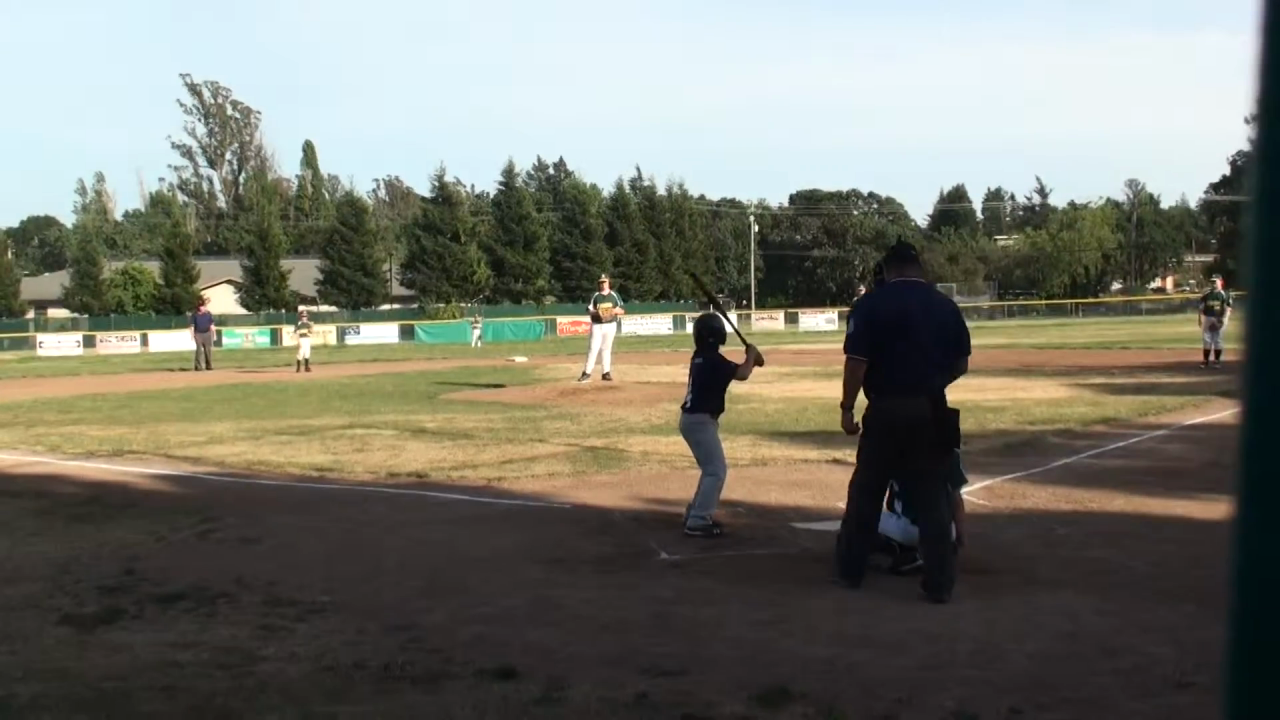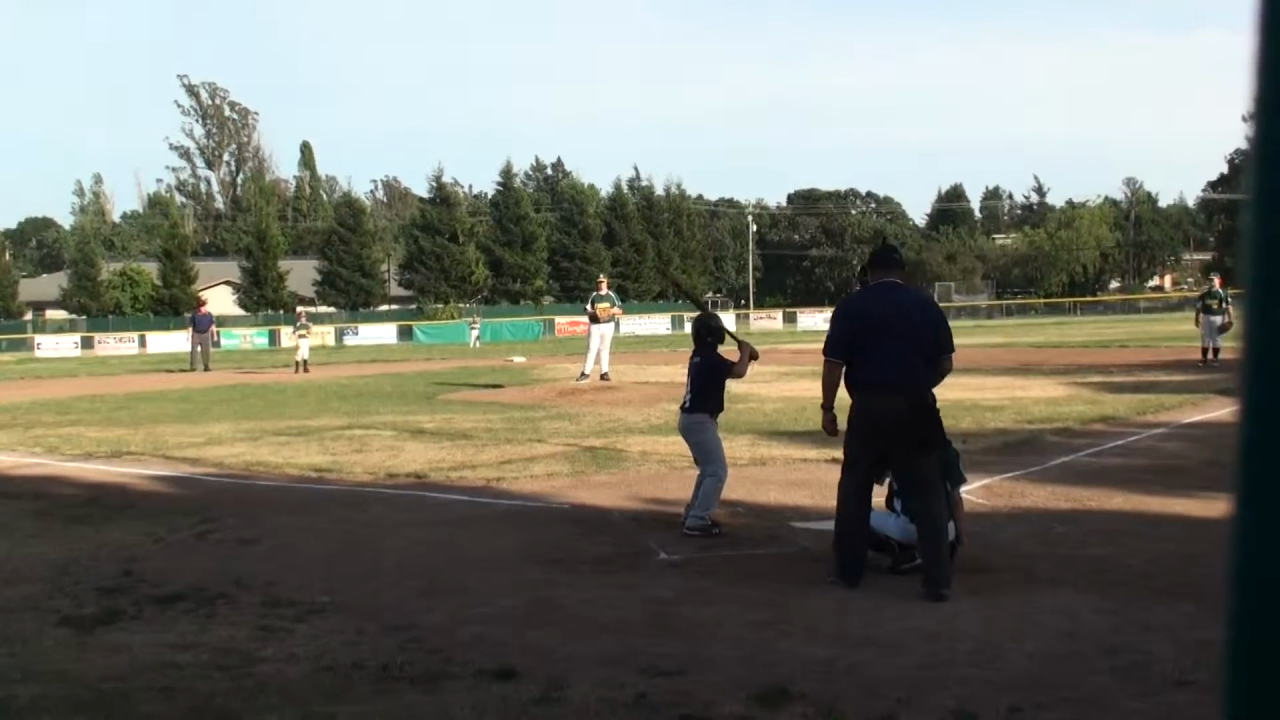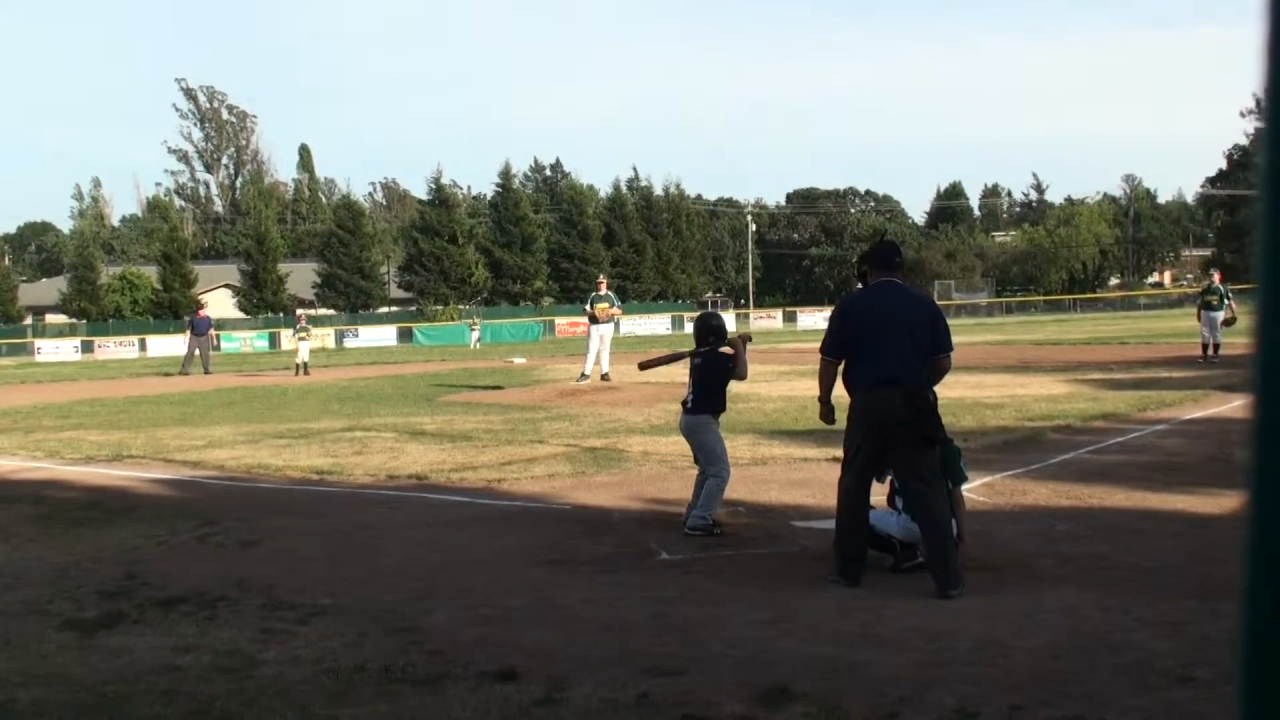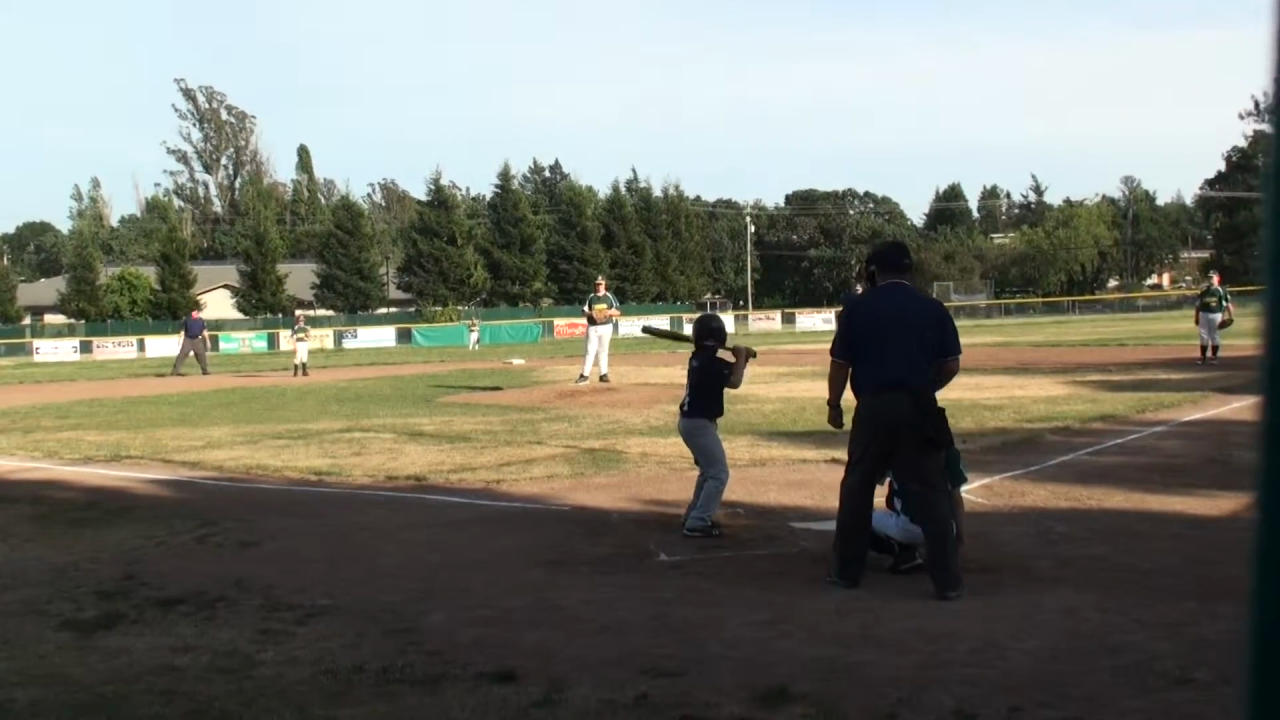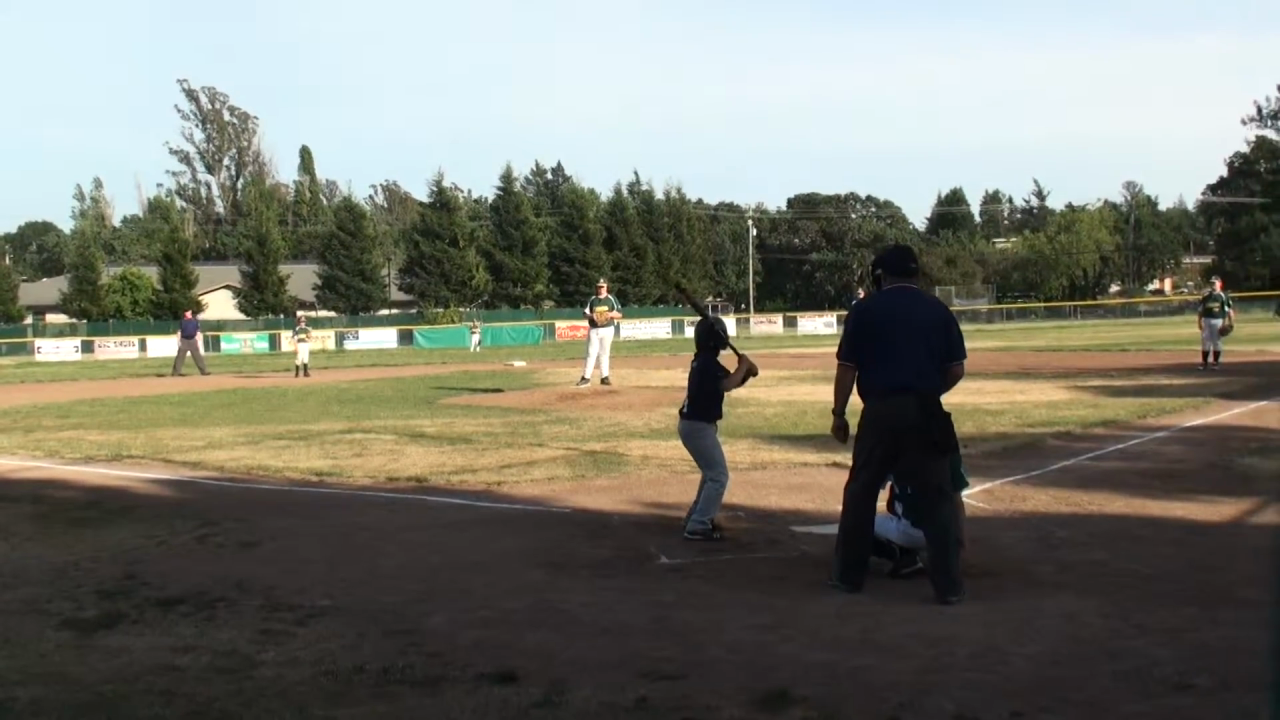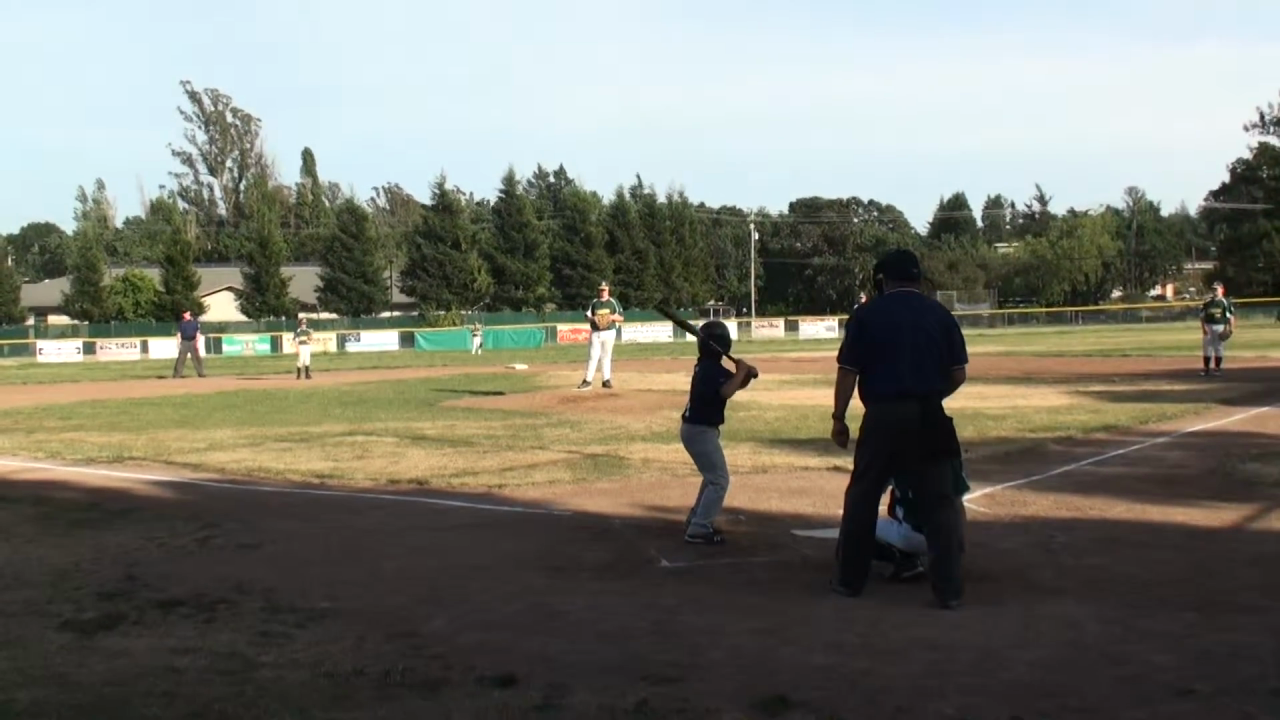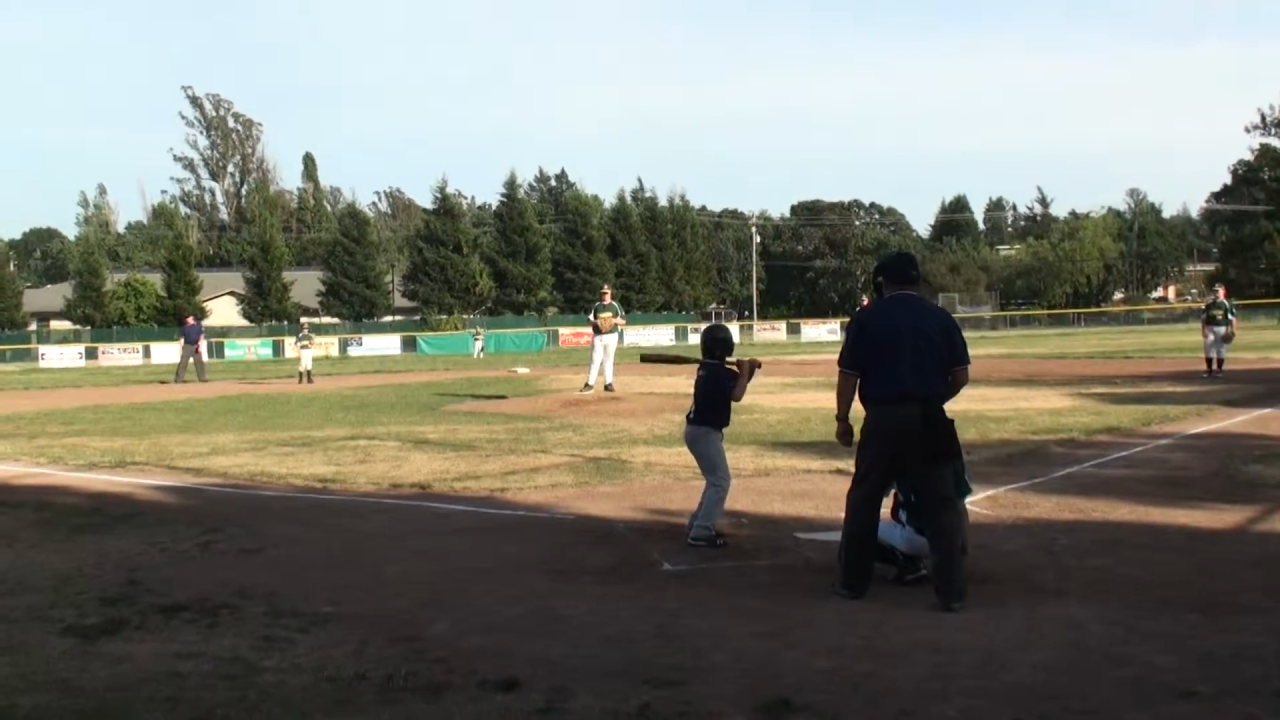
dt=0.2s
person 1, frame 1
left shoulder: (872, 304)
right shoulder: (945, 306)
left elbow: (857, 362)
right elbow: (960, 364)
left wrist: (847, 408)
left hip: (886, 410)
right hip: (930, 410)
left knee: (866, 492)
right knee: (932, 497)
left ankle: (850, 570)
right ankle: (939, 583)
person 1, frame 2
left shoulder: (851, 306)
right shoulder: (926, 305)
left elbow: (834, 363)
right elbow: (944, 363)
left wrist: (827, 408)
left hip: (868, 409)
right hip: (914, 409)
left knee: (855, 489)
right knee: (926, 493)
left ankle: (847, 571)
right ankle: (937, 580)
person 1, frame 3
left shoulder: (850, 305)
right shoulder: (924, 305)
left elbow: (830, 361)
right elbow: (943, 363)
left wrist: (825, 401)
left hip: (867, 406)
right hip: (912, 406)
left knee: (854, 487)
right knee: (927, 490)
left ankle: (848, 569)
right ankle: (948, 578)
person 1, frame 4
left shoulder: (857, 307)
right shoulder: (932, 307)
left elbow: (840, 364)
right elbow: (951, 365)
left wrist: (834, 405)
left hip: (873, 409)
right hip: (918, 409)
left knee: (857, 489)
right knee: (931, 493)
left ankle: (847, 571)
right ankle: (947, 580)
person 1, frame 5
left shoulder: (865, 309)
right shoulder: (938, 311)
left elbow: (847, 367)
right elbow: (955, 370)
left wrist: (839, 414)
left hip: (879, 412)
right hip: (924, 413)
left knee: (860, 493)
right knee: (936, 498)
left ankle: (848, 575)
right ankle: (948, 585)
person 1, frame 6
left shoulder: (867, 314)
right shoulder: (940, 315)
left elbow: (848, 371)
right elbow: (958, 374)
left wrist: (839, 418)
left hip: (881, 417)
right hip: (927, 417)
left knee: (862, 497)
right knee: (938, 502)
left ankle: (849, 579)
right ankle: (949, 589)
person 1, frame 7
left shoulder: (867, 318)
right shoulder: (940, 318)
left elbow: (848, 375)
right elbow: (960, 376)
left wrist: (843, 419)
left hip: (882, 420)
right hip: (928, 420)
left knee: (864, 500)
right knee: (940, 505)
left ankle: (851, 582)
right ankle: (951, 592)
person 2, frame 1
left shoulder: (701, 357)
right shoulder: (713, 359)
left elbow: (731, 371)
right elbow: (741, 374)
left wrist: (750, 360)
right wrist: (751, 355)
left hip: (694, 419)
right hip: (700, 421)
left knee: (713, 468)
right knee: (715, 472)
left ankle: (696, 513)
right ankle: (697, 522)
person 2, frame 2
left shoulder: (699, 356)
right shoulder: (710, 358)
left elbow: (728, 370)
right elbow: (738, 372)
left wrist: (746, 356)
right wrist: (745, 351)
left hip: (691, 418)
right hip: (700, 421)
left knee: (708, 469)
right knee: (717, 471)
left ankle: (694, 514)
right ankle: (697, 522)
person 2, frame 3
left shoulder: (701, 356)
right shoulder: (713, 358)
left elbow: (730, 363)
right elbow: (741, 373)
left wrist: (738, 347)
right wrist: (739, 347)
left hip: (692, 418)
right hip: (702, 421)
left knee: (708, 469)
right knee: (720, 471)
left ankle: (695, 514)
right ankle: (698, 522)
person 2, frame 4
left shoulder: (699, 358)
right shoulder: (709, 362)
left elbow: (729, 371)
right elbow: (735, 382)
left wrist: (742, 357)
right wrist: (741, 357)
left hip: (691, 421)
right hip: (700, 424)
left knee: (709, 471)
right knee: (719, 473)
left ankle: (694, 515)
right ankle: (697, 523)
person 2, frame 5
left shoulder: (703, 361)
right shoulder: (708, 364)
left elbow: (732, 382)
right elbow: (728, 385)
left wrist: (746, 371)
right wrist: (743, 366)
left hip: (693, 424)
right hip: (698, 426)
left knee: (711, 473)
right knee: (718, 476)
left ankle: (695, 518)
right ankle: (698, 526)
person 2, frame 6
left shoulder: (709, 366)
right shoulder: (710, 369)
left elbow: (737, 384)
right elbow: (727, 392)
left wrist: (747, 373)
right wrist: (741, 371)
left hip: (696, 428)
right hip: (700, 430)
left knee: (712, 477)
right knee: (719, 479)
left ankle: (695, 521)
right ankle: (698, 530)
person 2, frame 7
left shoulder: (712, 369)
right shoulder: (715, 372)
left elbow: (739, 382)
right elbow: (737, 395)
left wrist: (749, 368)
right wrist: (745, 370)
left hip: (701, 429)
right hip: (704, 432)
left knee: (715, 479)
right knee: (720, 481)
left ankle: (698, 525)
right ankle: (701, 532)
